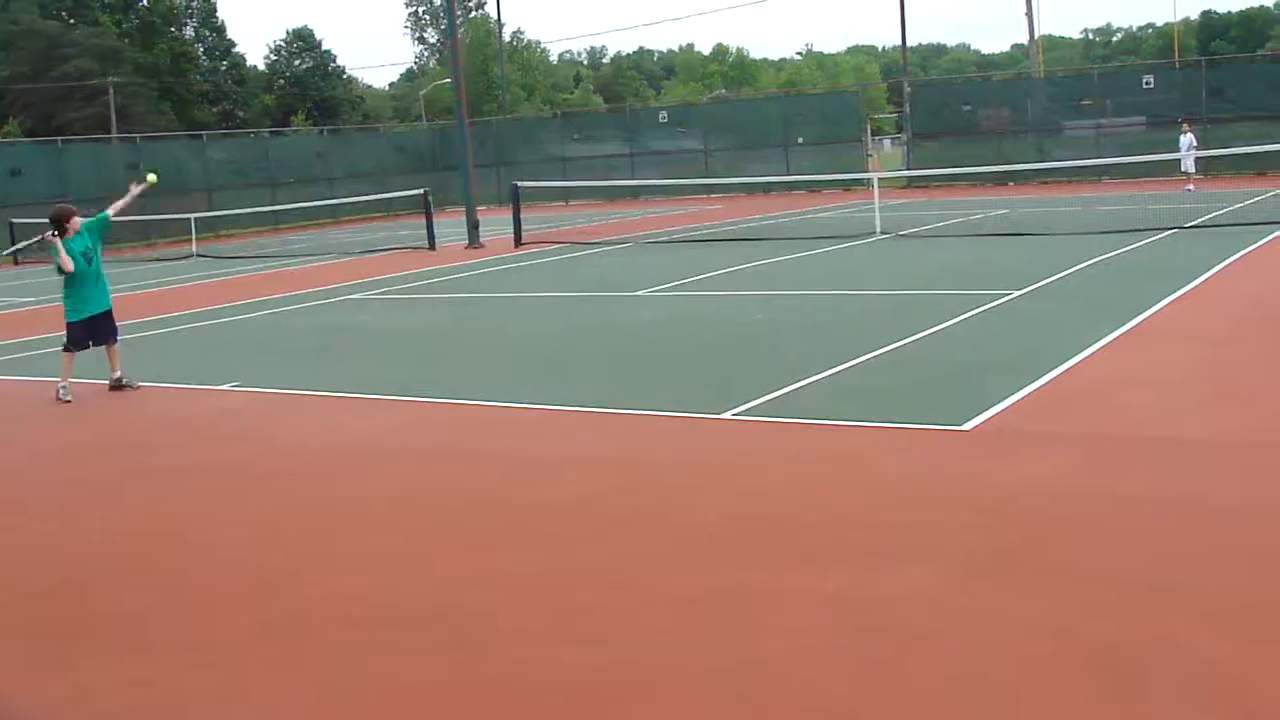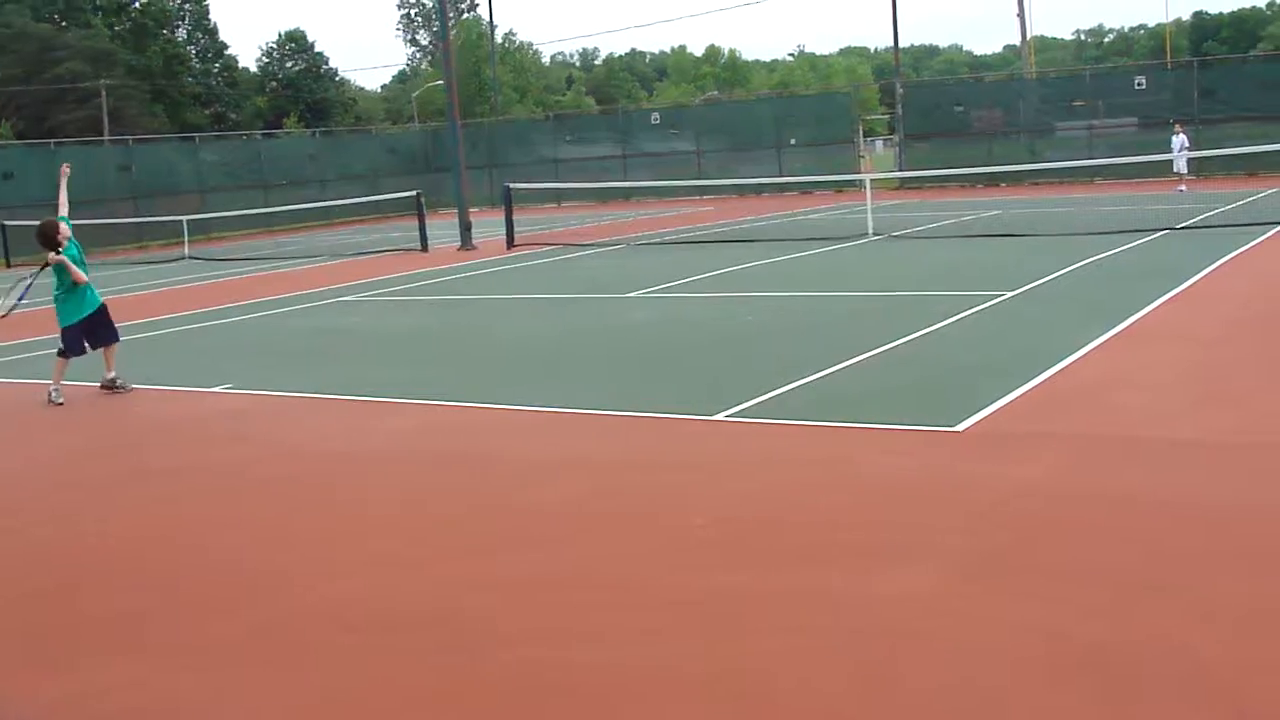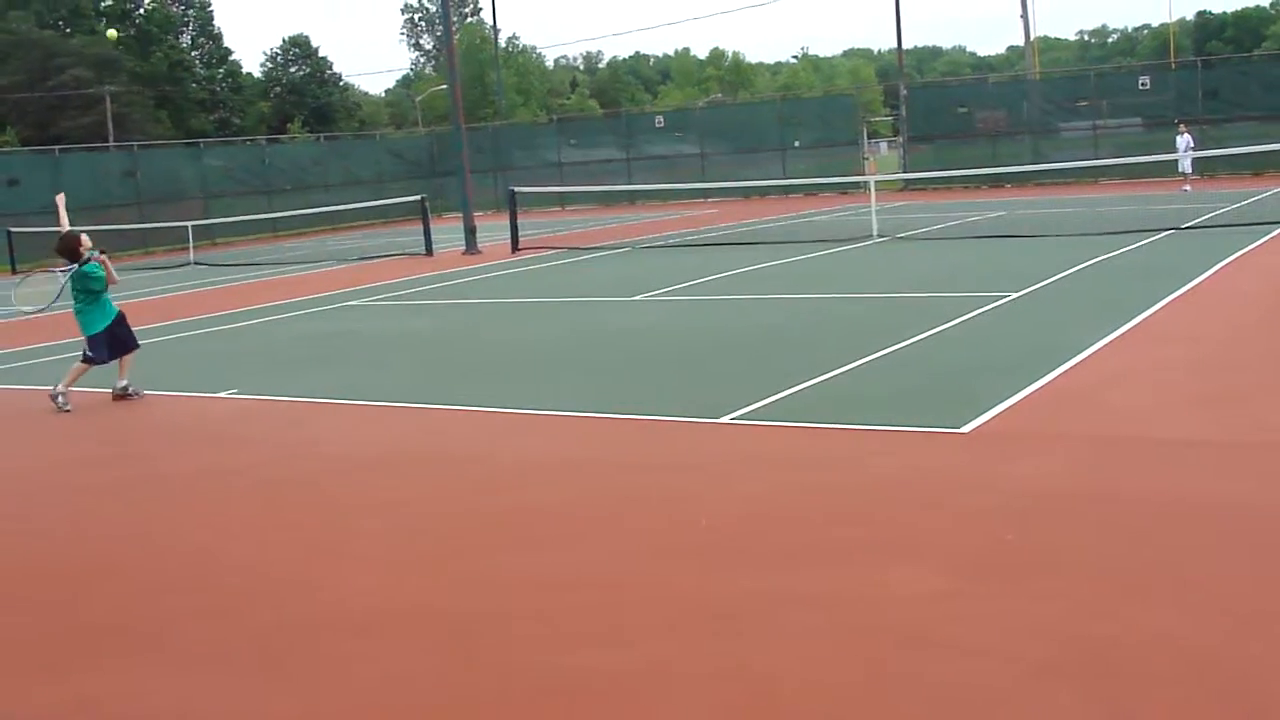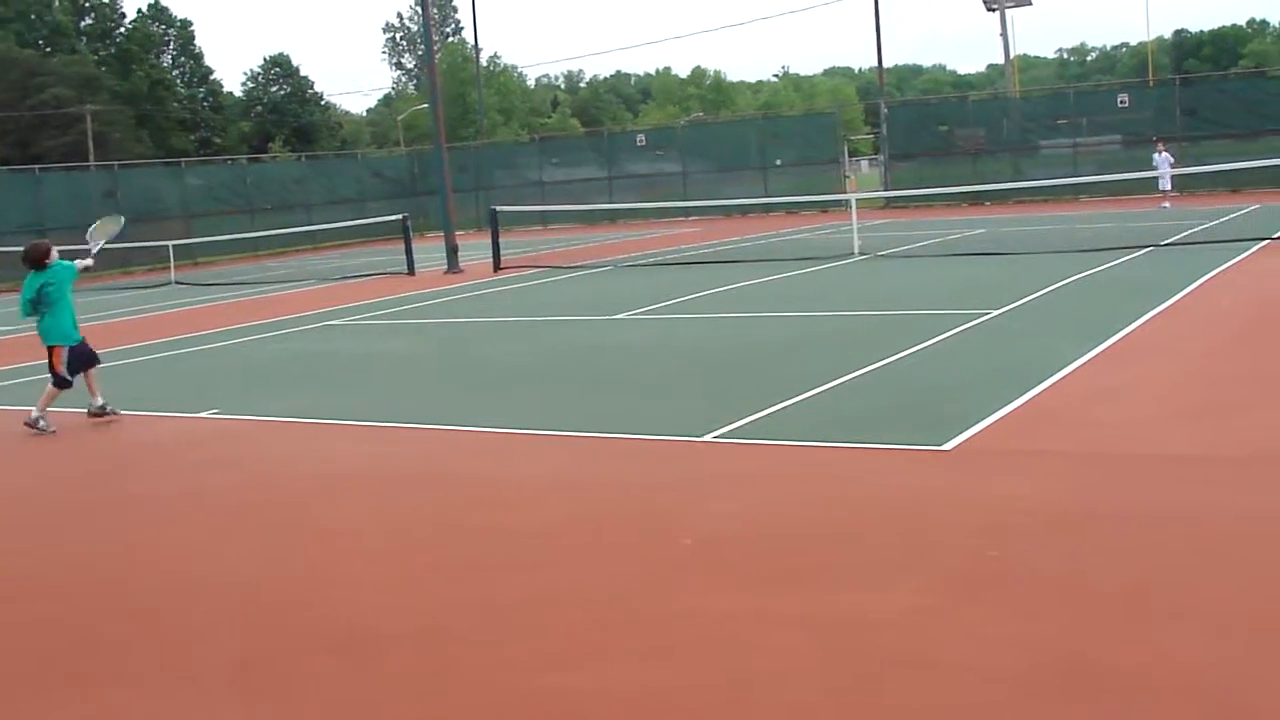
dt=0.4s
person 1, frame 1
left shoulder: (88, 230)
right shoulder: (60, 246)
left elbow: (110, 212)
right elbow: (68, 268)
left wrist: (132, 195)
right wrist: (57, 244)
left hip: (100, 298)
right hip: (77, 305)
left knee: (110, 338)
right knee: (72, 345)
left ankle: (116, 378)
right ankle: (63, 385)
person 1, frame 2
left shoulder: (67, 234)
right shoulder: (62, 260)
left elbow: (62, 205)
right elbow: (83, 280)
left wrist: (64, 179)
right wrist: (64, 261)
left hip: (91, 301)
right hip: (71, 308)
left knee: (110, 338)
right knee: (68, 349)
left ankle: (110, 378)
right ankle: (54, 388)
person 1, frame 3
left shoulder: (76, 253)
right shoulder: (84, 271)
left elbow: (65, 228)
right elbow: (113, 281)
left wrist: (60, 205)
right wrist: (105, 262)
left hip: (107, 310)
right hip: (92, 317)
left knee: (128, 345)
right knee: (92, 358)
left ankle: (121, 386)
right ankle: (60, 391)
person 1, frame 4
left shoulder: (31, 280)
right shoulder: (60, 269)
left elbow: (28, 312)
right elbow: (79, 265)
right wrist: (88, 261)
right hip: (59, 334)
left knee: (89, 360)
right knee: (61, 379)
left ankle: (97, 404)
right ankle: (36, 416)
